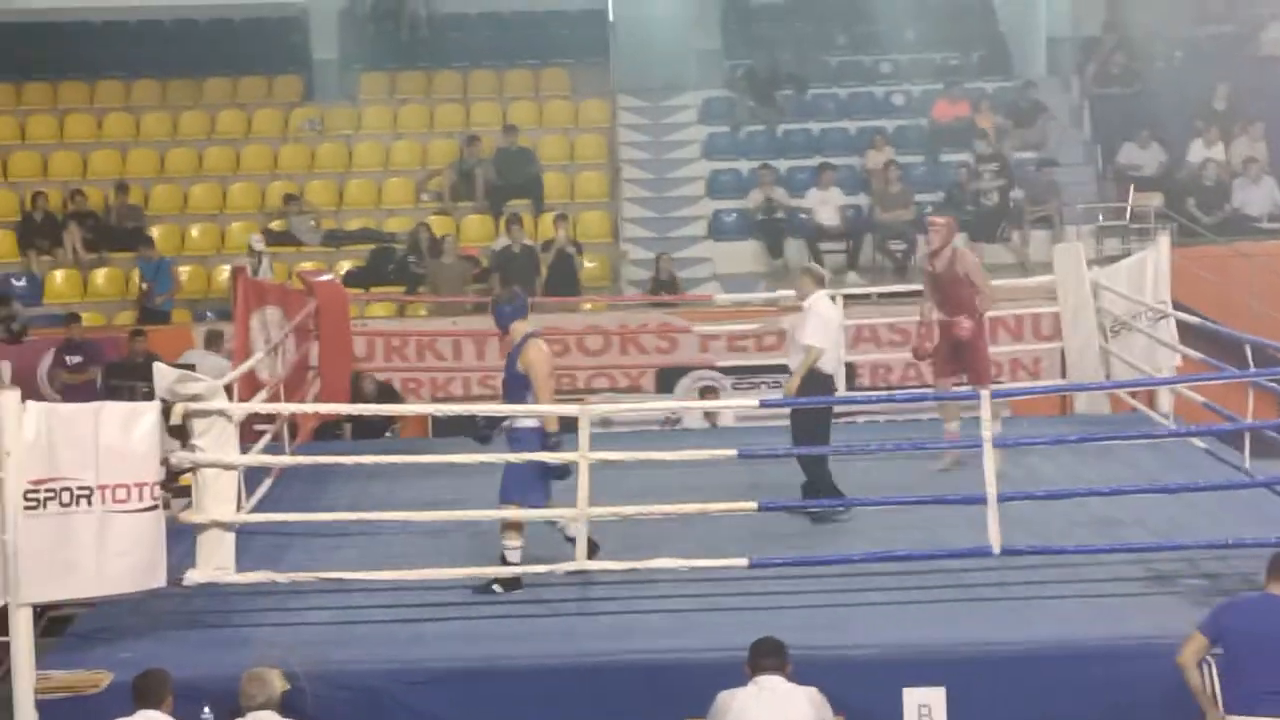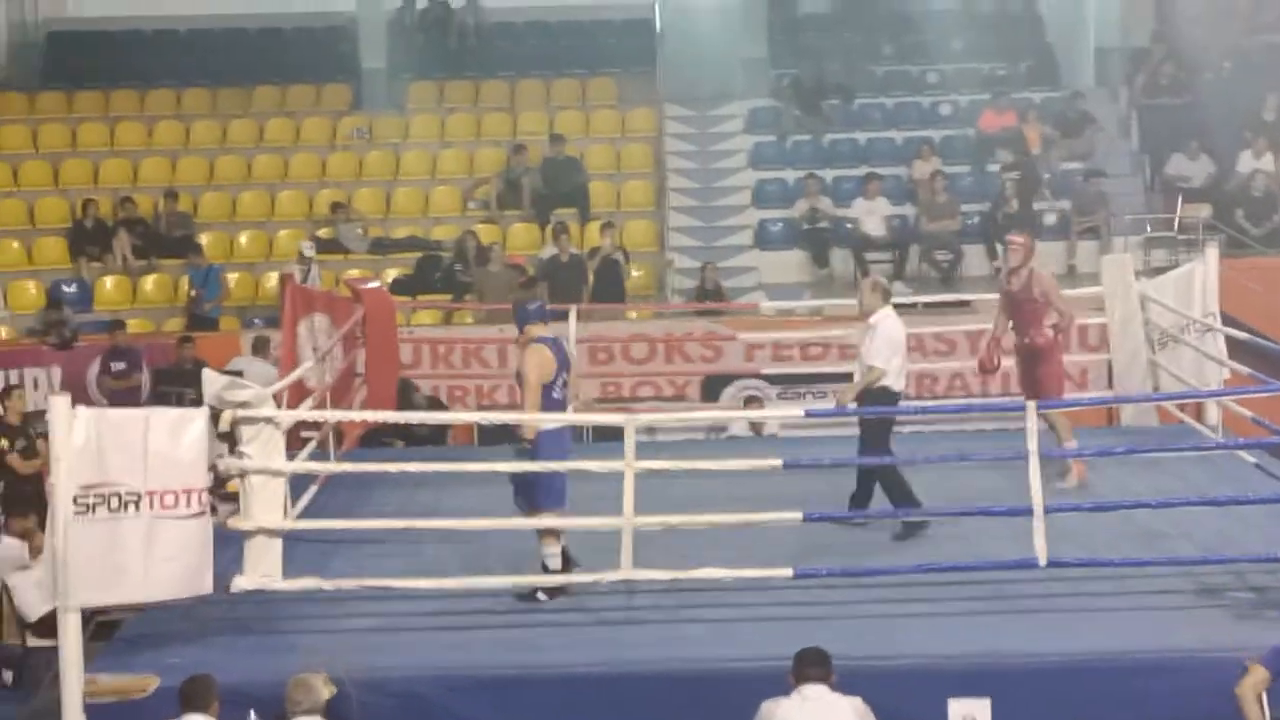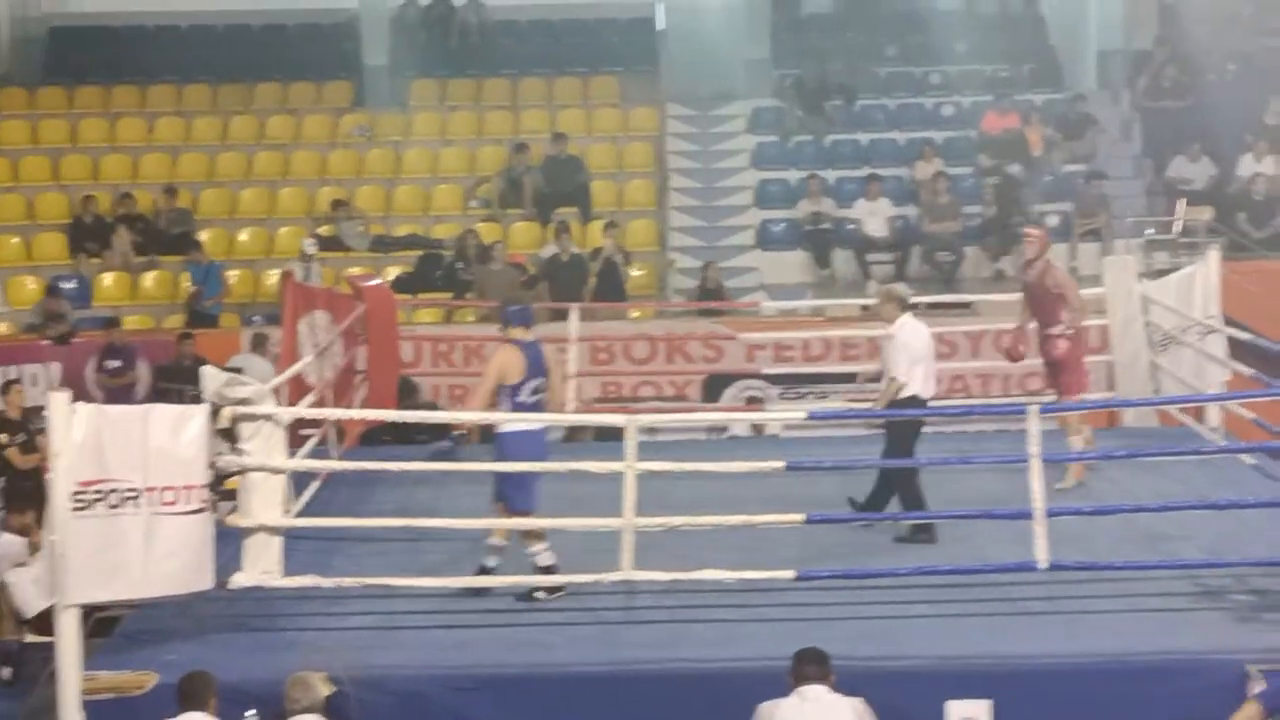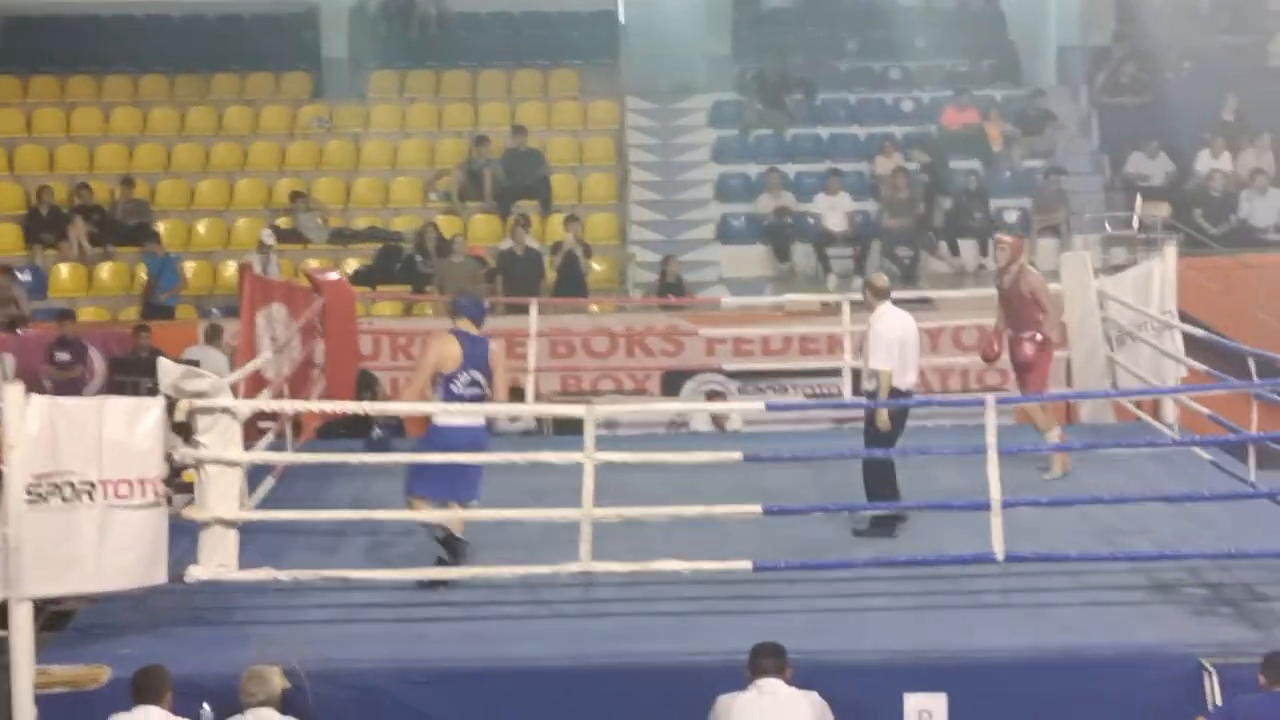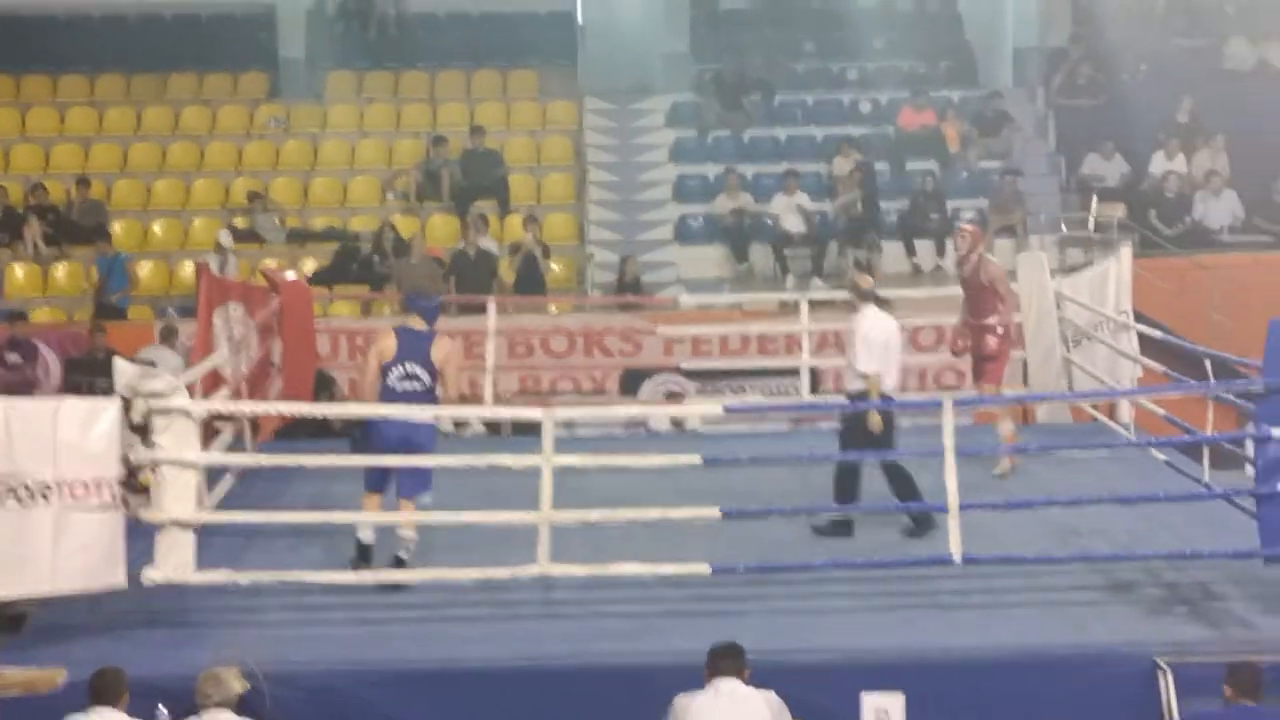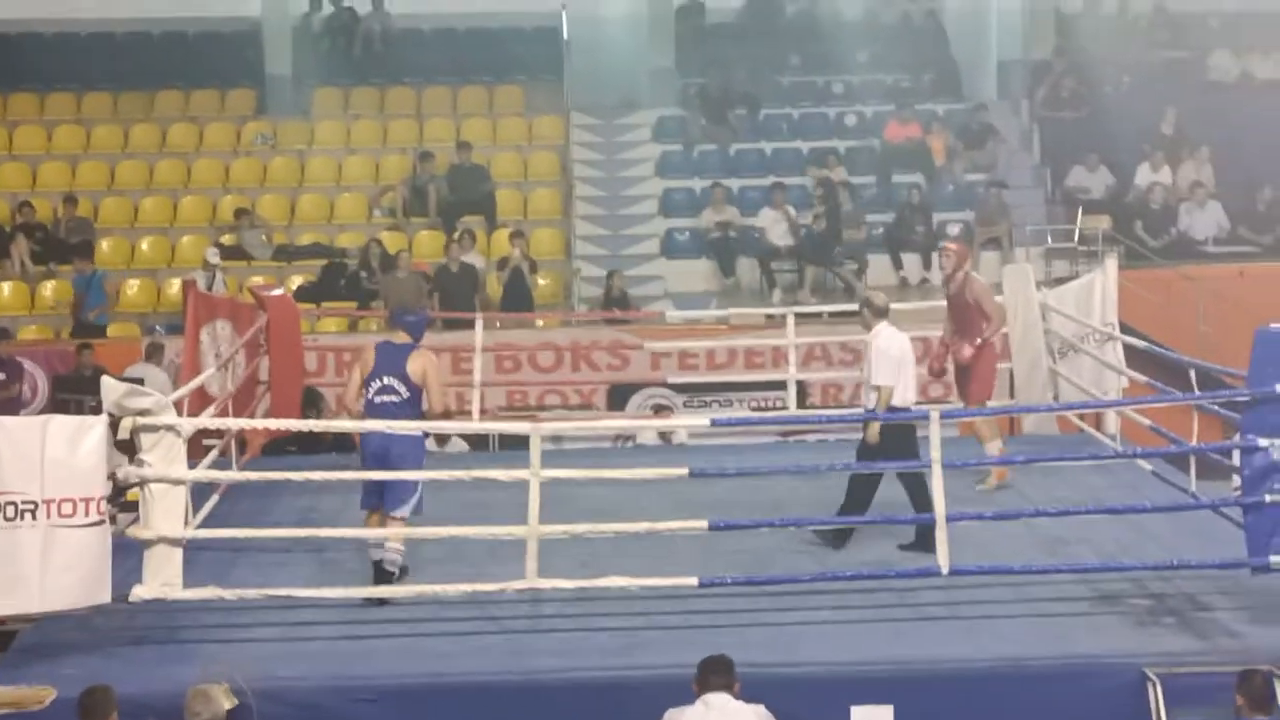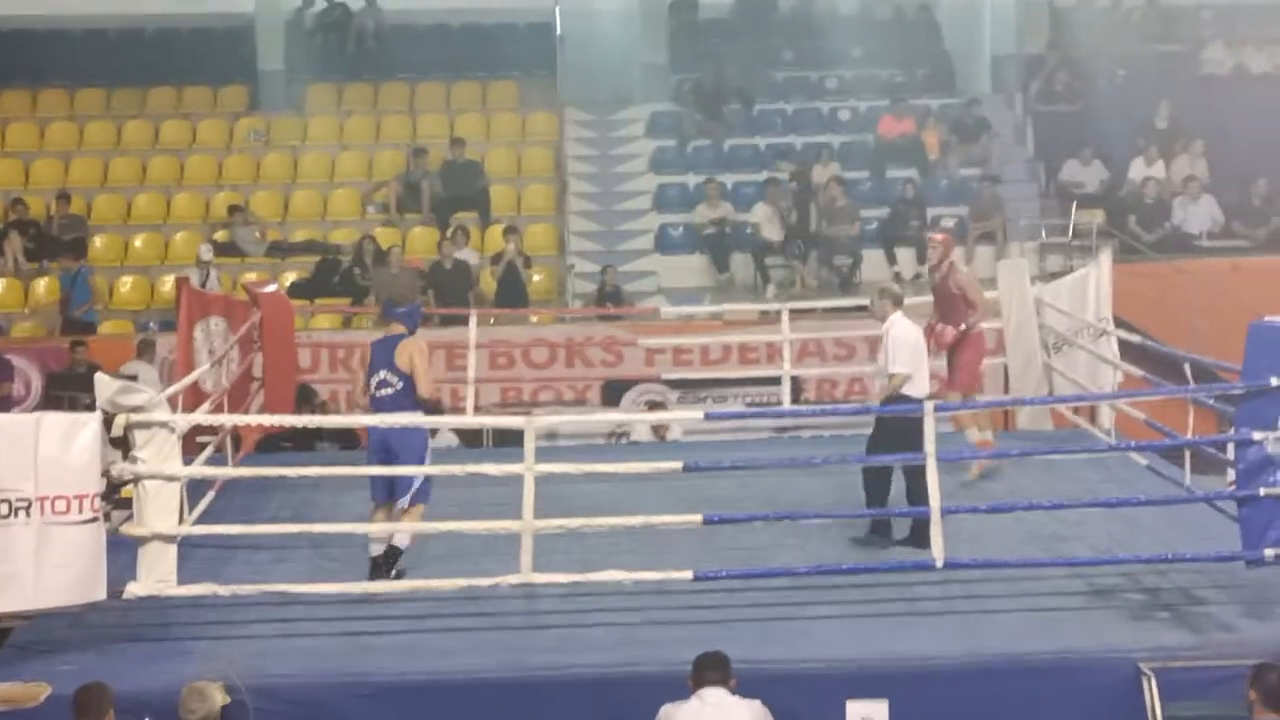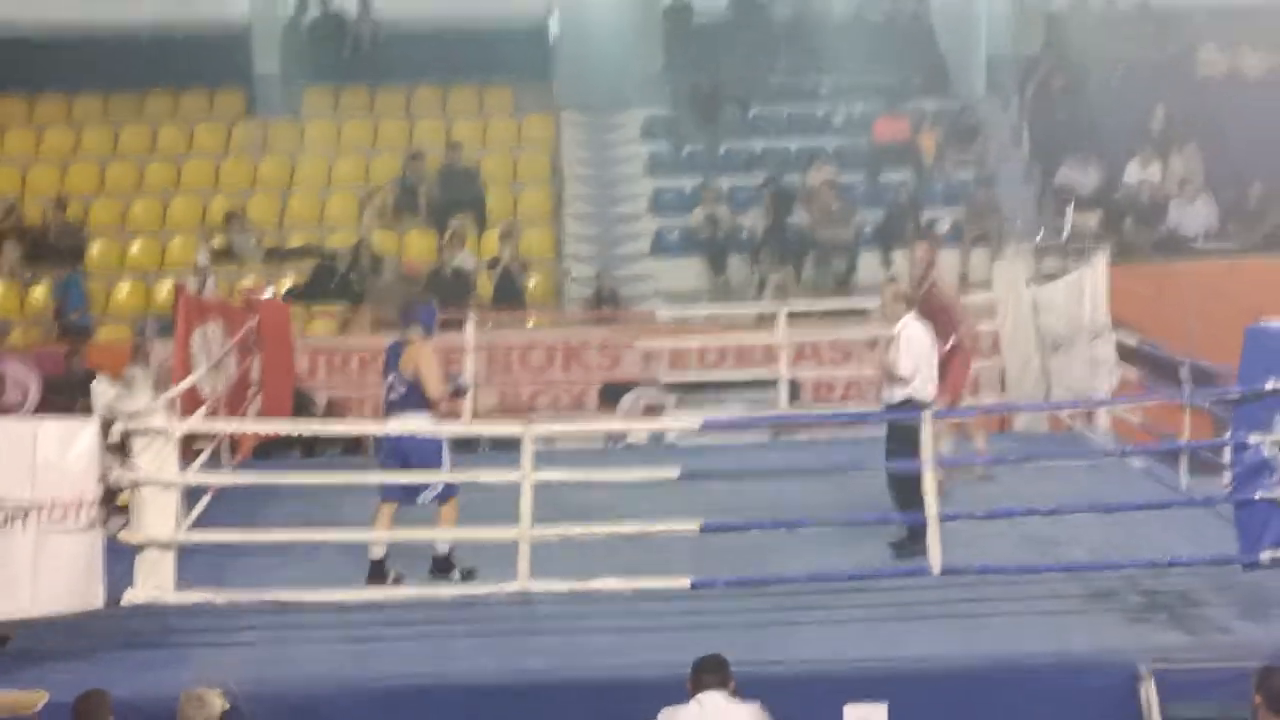
dt=0.2s
person 1, frame 1
left shoulder: (532, 349)
right shoulder: (520, 345)
left elbow: (545, 399)
left wrist: (553, 443)
right wrist: (495, 418)
left hip: (530, 432)
right hip: (522, 430)
left knee: (511, 504)
right knee: (535, 500)
left ankle: (510, 576)
right ankle: (585, 547)
person 1, frame 2
left shoulder: (533, 352)
right shoulder: (559, 345)
left elbow: (531, 404)
left wrist: (525, 447)
left hip: (544, 437)
right hip: (558, 431)
left knee: (543, 510)
right knee: (529, 500)
left ankle: (555, 582)
right ankle: (562, 558)
person 1, frame 3
left shoulder: (504, 353)
right shoulder: (542, 352)
left elbow: (480, 399)
right elbow: (556, 399)
left hip: (514, 439)
right hip: (537, 435)
left knee: (521, 513)
right knee: (505, 506)
left ankle: (550, 580)
right ankle: (488, 569)
person 1, frame 4
left shoulder: (442, 343)
right shoulder: (492, 348)
left elbow: (416, 388)
right elbow: (501, 397)
left hip: (445, 429)
right hip: (476, 432)
left knee: (418, 497)
right knee: (456, 503)
left ankle: (452, 542)
right ankle: (449, 562)
person 1, frame 5
left shoulder: (385, 337)
right shoulder: (443, 344)
left elbow: (368, 386)
right elbow: (452, 392)
left wrist: (366, 422)
left hip: (386, 424)
right hip: (422, 427)
left knee: (372, 490)
right knee: (410, 500)
left ankle: (363, 553)
right ankle: (400, 565)
person 1, frame 6
left shoulder: (370, 352)
right shoulder: (424, 358)
left elbow: (350, 401)
right elbow: (438, 407)
right wrist: (423, 413)
left hip: (373, 438)
right hip: (406, 440)
left knee: (375, 509)
right knee: (398, 514)
left ankle: (380, 570)
right ankle: (388, 574)
person 1, frame 7
left shoulder: (373, 348)
right shoulder: (413, 345)
left elbow: (366, 396)
right elbow: (425, 392)
right wrist: (434, 403)
left hip: (378, 429)
right hip: (409, 430)
left knee: (382, 503)
right knee: (415, 503)
left ankle: (378, 564)
right ankle: (388, 561)
person 1, frame 8
left shoulder: (392, 350)
right shoulder: (422, 349)
right elbow: (435, 393)
left wrist: (442, 395)
right wrist: (451, 391)
left hip: (394, 431)
right hip: (421, 433)
left knee: (389, 501)
right knee: (447, 497)
left ankle: (377, 569)
right ankle: (442, 563)
person 2, frame 1
left shoulder: (816, 308)
right shoulder: (824, 306)
left elbow: (815, 349)
left wrist: (796, 378)
left hip: (812, 381)
right hip: (821, 381)
left knee: (806, 443)
right knee: (815, 442)
left ankle: (832, 499)
right ankle: (813, 498)
person 2, frame 2
left shoulder: (883, 325)
right shoulder: (885, 322)
left elbow: (877, 369)
left wrist: (851, 391)
left hip: (879, 397)
right hip: (881, 396)
left knee: (878, 459)
right knee: (871, 456)
left ankle: (914, 519)
right ankle: (857, 509)
person 2, frame 3
left shoulder: (903, 335)
right shoulder: (917, 327)
left elbow: (899, 380)
left wrist: (879, 406)
left hip: (905, 405)
right hip: (915, 402)
left knee: (899, 465)
right knee: (892, 460)
left ankle: (922, 527)
right ankle: (872, 508)
person 2, frame 4
left shoulder: (879, 325)
right shoulder: (905, 318)
left elbow: (883, 370)
left wrist: (881, 407)
left hip: (883, 398)
right hip: (903, 395)
left knee: (876, 461)
right knee: (881, 457)
left ankle: (882, 522)
right ankle: (892, 510)
person 2, frame 5
left shoulder: (863, 326)
right shoulder: (889, 321)
left elbow: (871, 373)
right elbow: (890, 364)
left wrist: (872, 410)
left hip: (865, 400)
right hip: (886, 398)
left knee: (849, 462)
right knee: (888, 460)
left ankle: (841, 522)
right ankle: (921, 516)
person 2, frame 6
left shoulder: (879, 342)
right shoulder: (900, 337)
left elbow: (885, 388)
left wrist: (875, 422)
left hip: (887, 415)
right hip: (904, 414)
left knee: (863, 475)
right knee: (913, 476)
left ankle: (841, 531)
right ankle: (927, 536)
person 2, frame 7
left shoulder: (896, 330)
right shoulder: (907, 327)
left elbow: (901, 374)
left wrist: (880, 397)
left hip: (898, 405)
right hip: (911, 405)
left knee: (875, 464)
right knee: (914, 469)
left ankle: (880, 530)
right ankle: (921, 533)
person 2, frame 8
left shoulder: (909, 332)
right shoulder: (910, 330)
left elbow: (903, 373)
left wrist: (884, 365)
left hip: (907, 408)
right hip: (911, 407)
left knee: (899, 472)
right knee: (910, 472)
left ankle: (918, 537)
right ankle: (919, 536)
person 3, frame 1
left shoulder: (965, 259)
right shoulder: (929, 261)
left elbow: (987, 294)
left wrist: (973, 319)
right wrist: (925, 327)
left hip: (969, 328)
right hip: (947, 328)
left knee: (981, 389)
right knee: (942, 387)
person 3, frame 2
left shoulder: (1042, 280)
right shoulder: (1005, 279)
left elbow: (1066, 314)
right elbow: (1003, 313)
left wrist: (1053, 331)
right wrist: (993, 344)
left hip: (1044, 347)
right hip: (1024, 348)
left knee: (1051, 407)
right knee: (1043, 409)
left ankle: (1076, 468)
right ankle: (1071, 456)
person 3, frame 3
left shoulder: (1056, 273)
right shoulder: (1026, 271)
left elbow: (1078, 307)
left wrist: (1068, 334)
right wrist: (1019, 331)
left hip: (1065, 340)
right hip: (1047, 338)
left knee: (1067, 402)
right knee: (1066, 400)
left ankle: (1075, 468)
right ankle: (1086, 451)
person 3, frame 4
left shoulder: (1030, 278)
right shoulder: (1001, 276)
left elbow: (1051, 312)
left wrist: (1037, 339)
right wrist: (996, 333)
left hip: (1036, 343)
right hip: (1017, 342)
left knee: (1031, 403)
right knee: (1034, 401)
left ankle: (1059, 459)
right ankle: (1060, 449)
person 3, frame 5
left shoulder: (989, 266)
right shoulder: (961, 264)
left elbow: (1010, 300)
left wrist: (998, 330)
right wrist: (962, 327)
left hip: (994, 333)
right hip: (978, 331)
left knee: (988, 392)
right knee: (987, 391)
left ankle: (1009, 451)
right ankle: (1009, 446)
person 3, frame 6
left shoulder: (975, 285)
right shoulder: (949, 284)
left elbow: (998, 319)
left wrist: (977, 343)
right wrist: (942, 348)
left hip: (982, 352)
right hip: (963, 352)
left knee: (974, 412)
right knee: (977, 410)
left ankle: (997, 471)
right ankle: (1001, 466)
person 3, frame 7
left shoulder: (959, 275)
right shoulder: (934, 274)
left elbow: (982, 308)
left wrist: (961, 328)
right wrist: (930, 328)
left hip: (968, 340)
right hip: (954, 341)
left knee: (954, 400)
right knee: (969, 399)
left ankle: (979, 457)
right ankle: (988, 452)
person 3, frame 8
left shoulder: (940, 289)
right shoulder: (918, 288)
left elbow: (964, 321)
left wrist: (947, 346)
left hip: (954, 353)
right hip: (939, 352)
left knee: (940, 409)
right knee: (952, 408)
